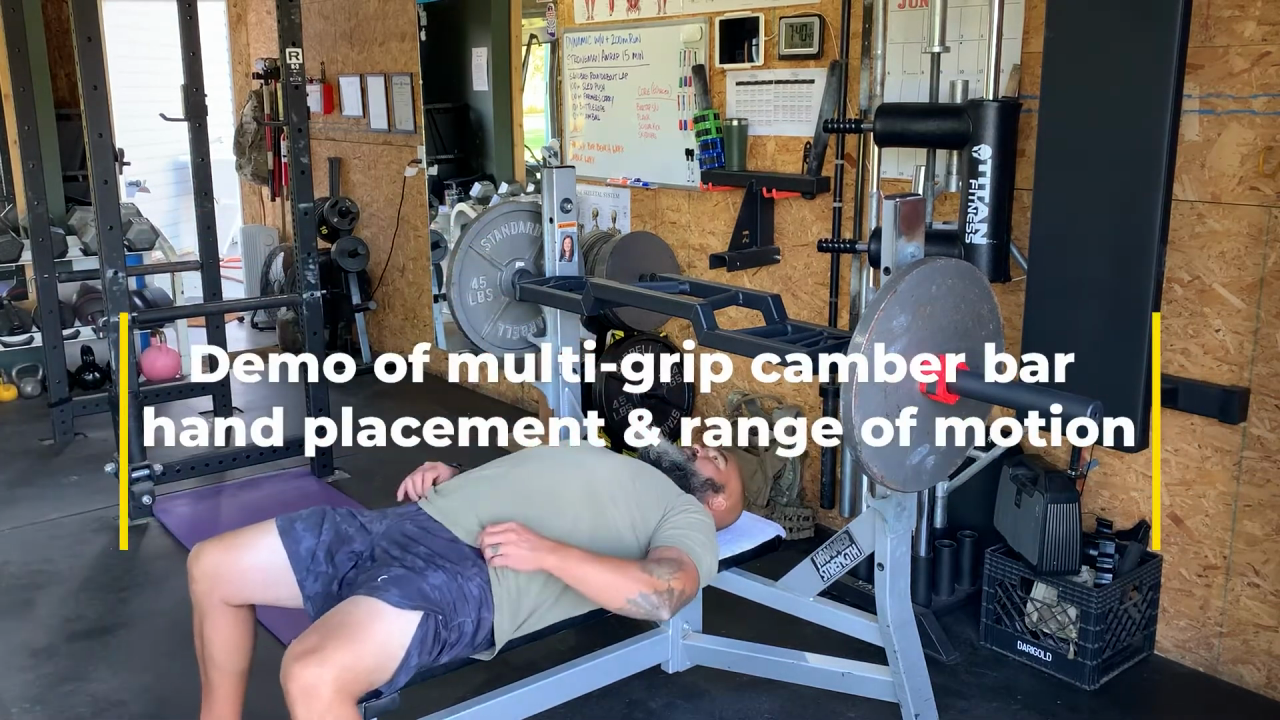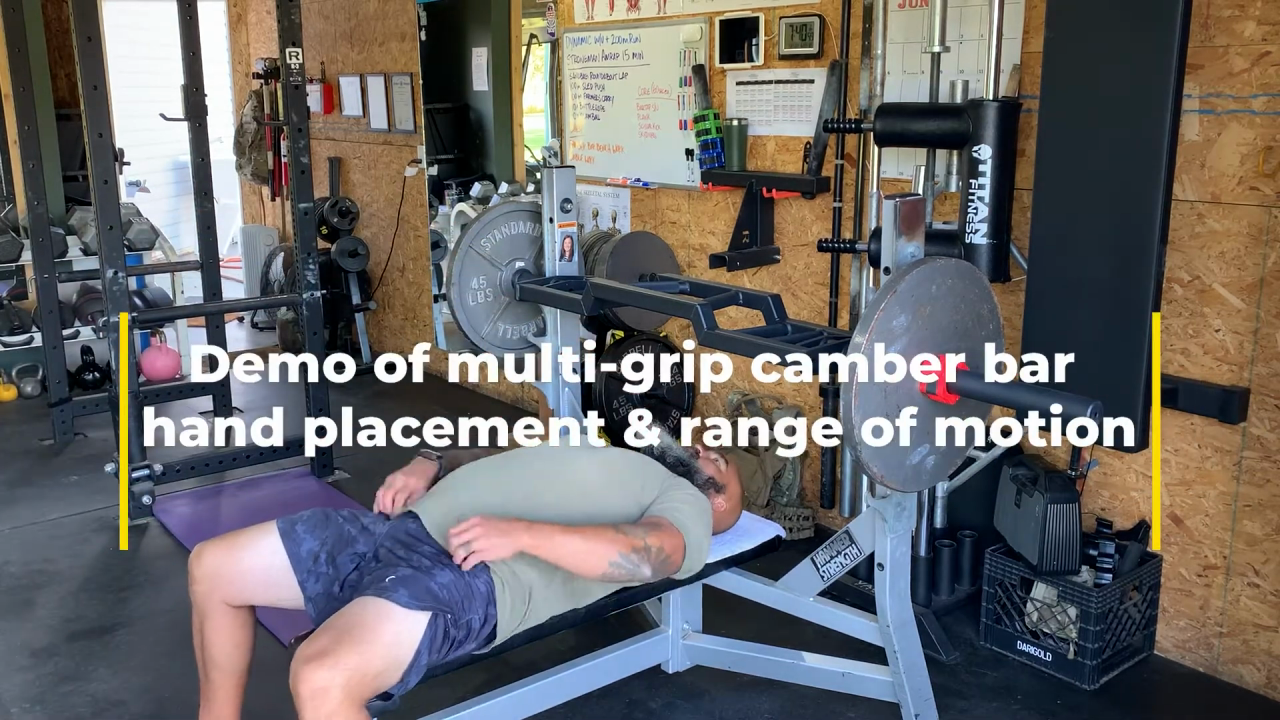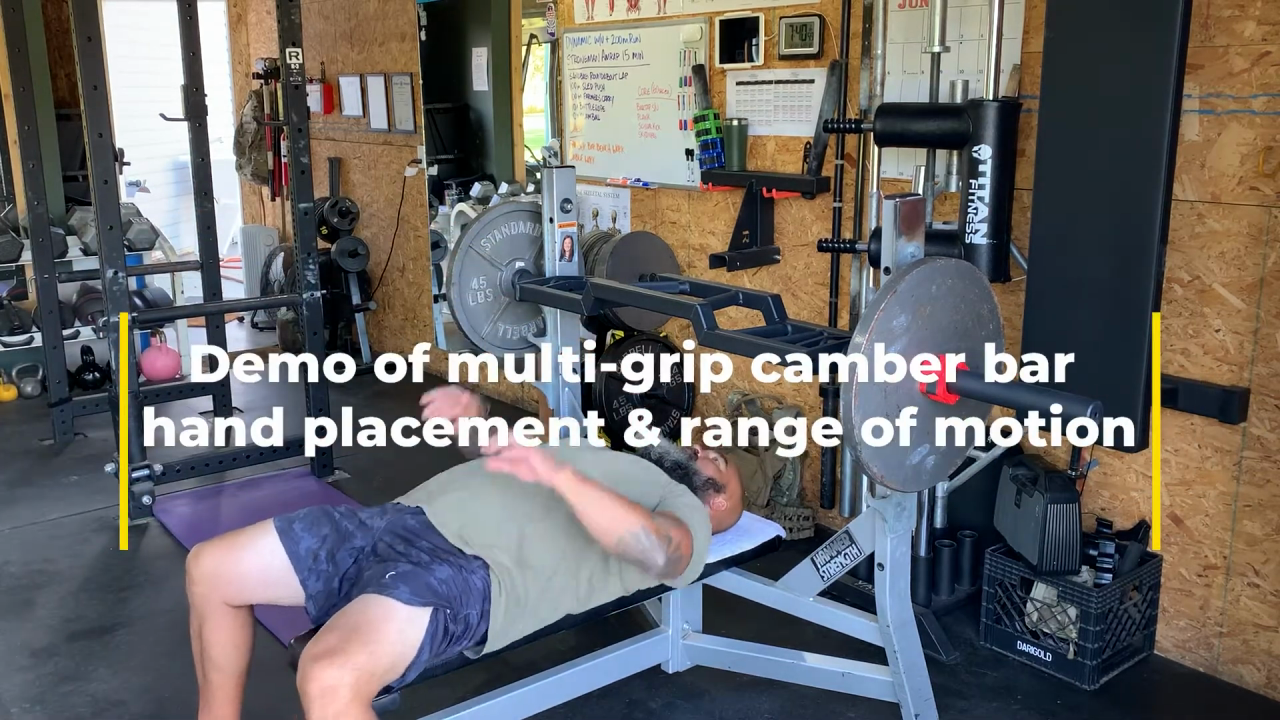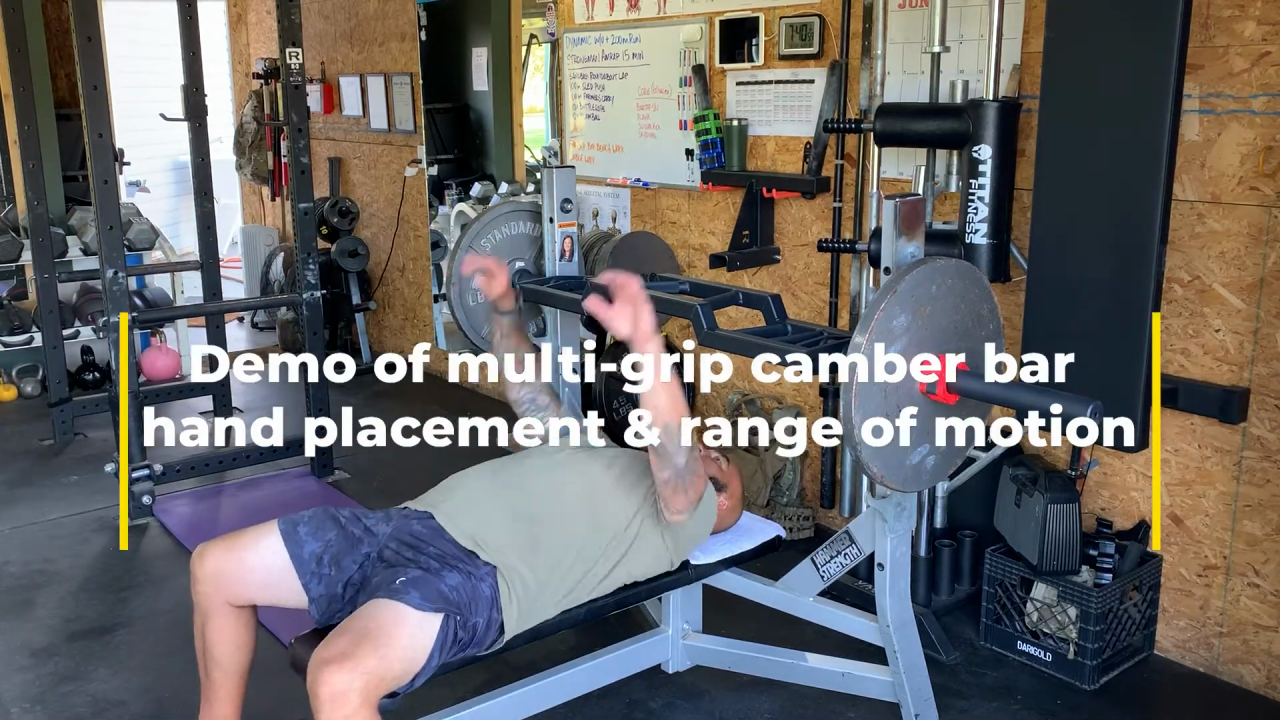
dt=0.3s
person 1, frame 1
left shoulder: (689, 520)
right shoulder: (608, 466)
left elbow: (659, 596)
left wrist: (547, 554)
right wrist: (442, 477)
left hip: (466, 569)
right hip: (410, 521)
left knee: (312, 675)
right knee: (211, 566)
person 1, frame 2
left shoulder: (687, 505)
right shoulder: (607, 461)
left elbow: (641, 554)
right elbow: (488, 462)
left wrist: (522, 536)
right wrist: (425, 468)
left hip: (466, 569)
right hip: (409, 520)
right knee: (212, 567)
person 1, frame 3
left shoulder: (685, 521)
right shoulder: (612, 473)
left elbow: (653, 549)
right elbow: (505, 446)
left wrist: (556, 472)
right wrist: (473, 411)
left hip: (467, 572)
right hip: (408, 519)
right knee: (211, 570)
person 1, frame 4
left shoulder: (686, 513)
right shoulder: (600, 458)
left elbow: (675, 448)
right elbow: (526, 385)
left wrist: (645, 342)
right wrist: (503, 302)
left hip: (471, 573)
right hip: (408, 524)
right knee: (214, 568)
